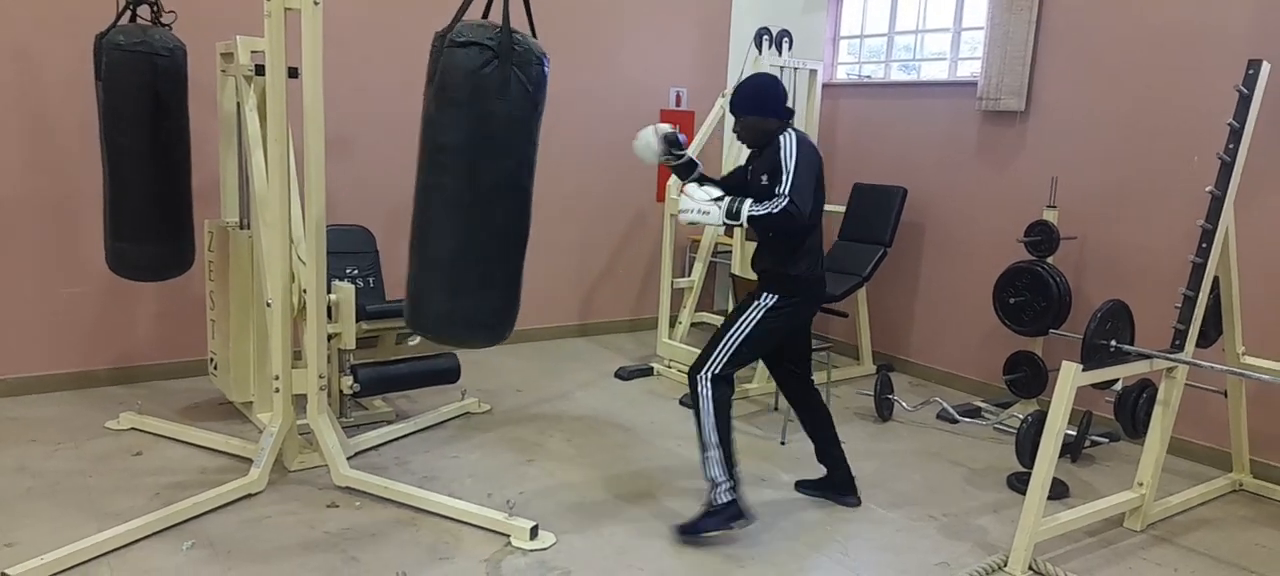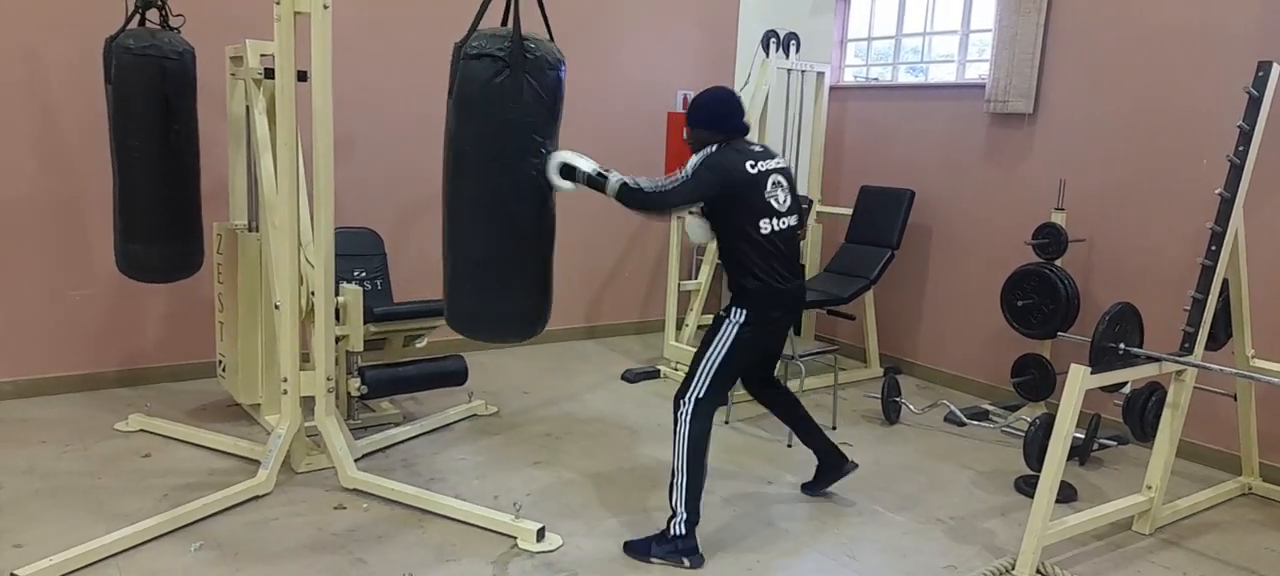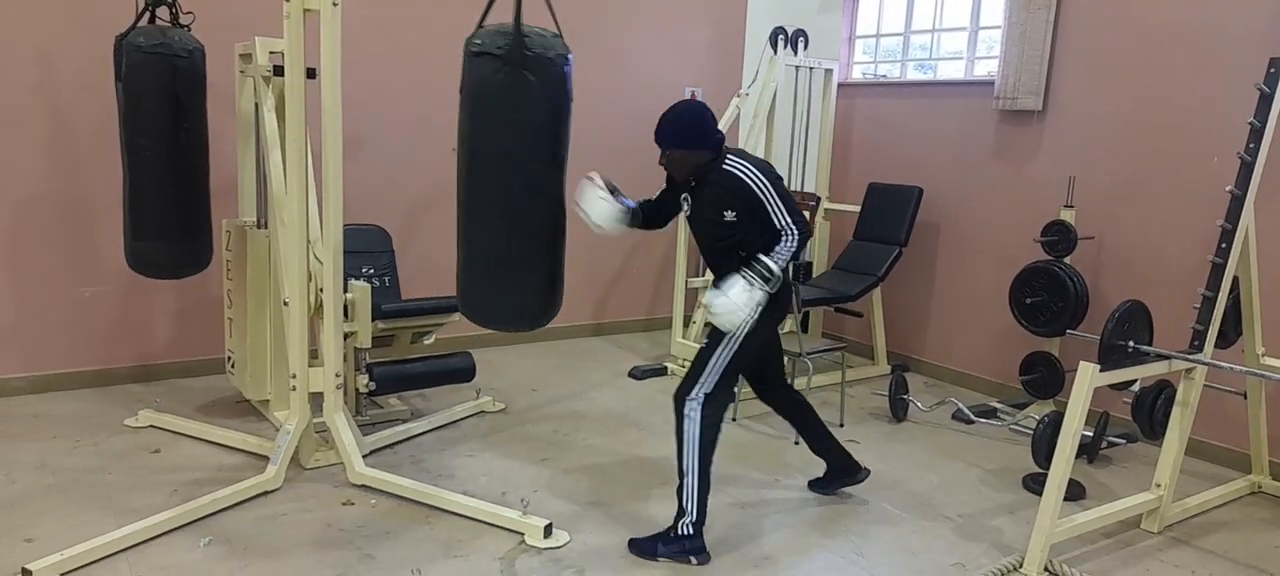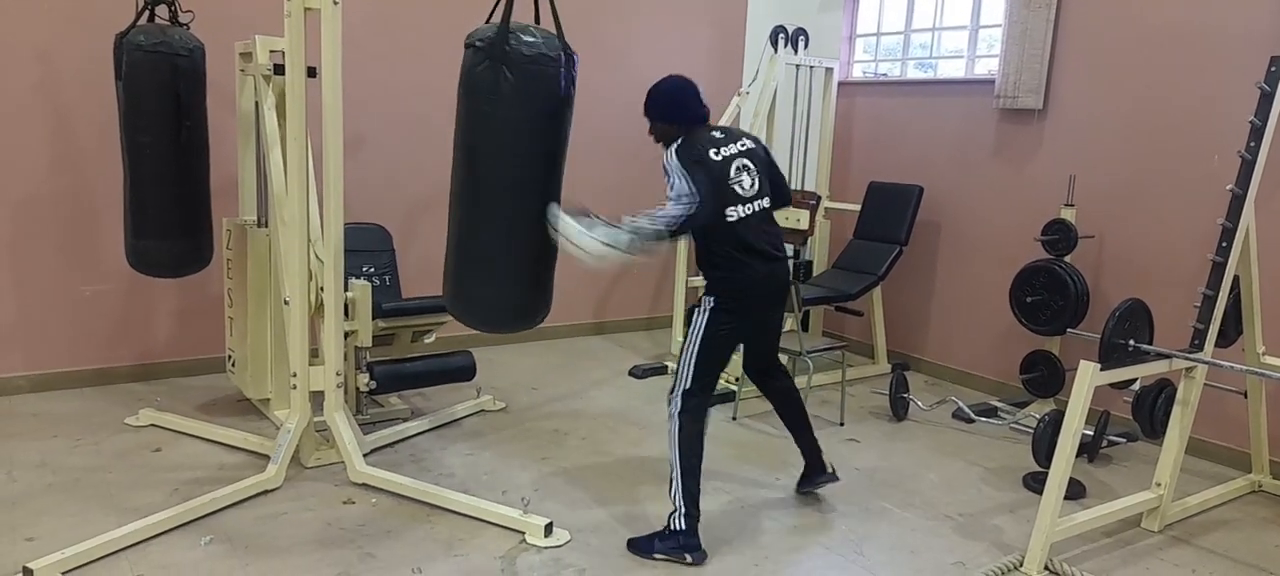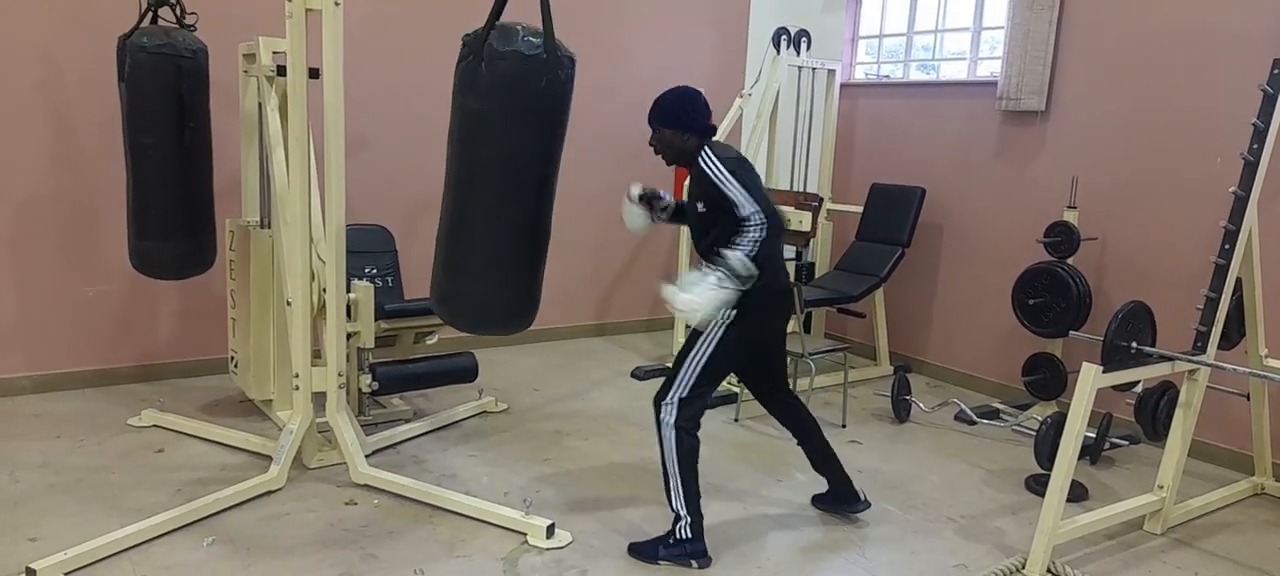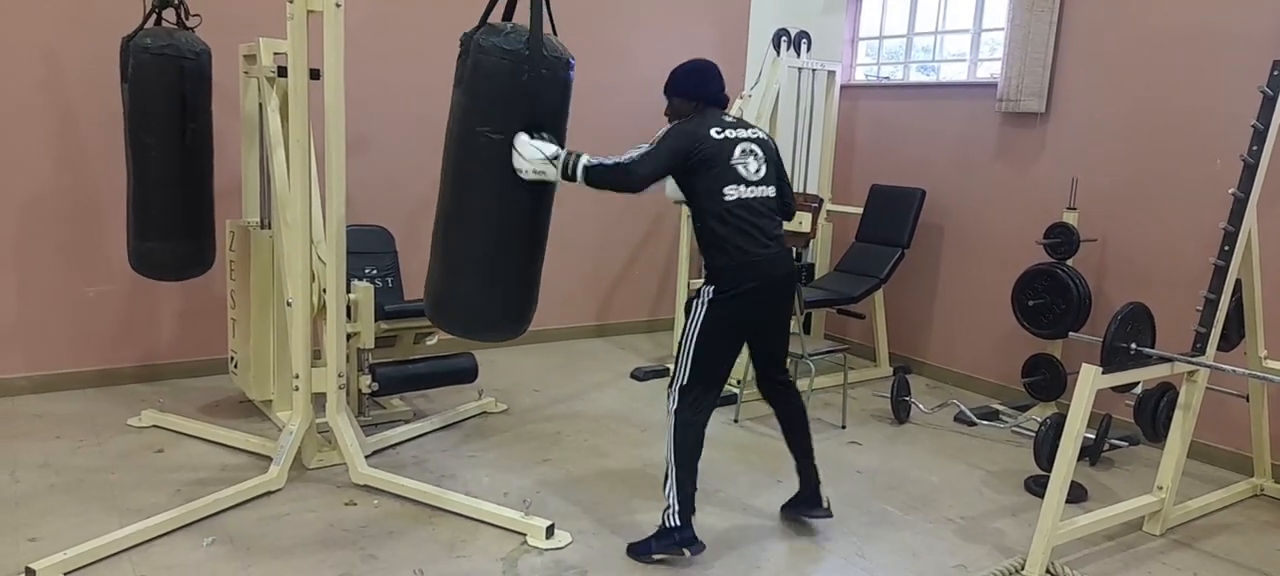
dt=0.2s
person 1, frame 1
left shoulder: (791, 146)
right shoulder: (767, 150)
left elbow: (790, 213)
right elbow: (727, 191)
left wrist: (724, 208)
right wrist: (680, 159)
left hip: (786, 289)
right hip: (794, 286)
left knee: (708, 378)
right knee: (796, 381)
left ankle: (725, 500)
right ankle: (840, 480)
person 1, frame 2
left shoulder: (718, 162)
right shoulder: (769, 160)
left elbow: (659, 199)
left wrist: (587, 174)
left hip: (755, 303)
right hip: (785, 295)
left knee: (694, 404)
right knee: (761, 381)
left ankle: (680, 537)
right ankle: (831, 459)
person 1, frame 3
left shoulder: (746, 174)
right shoulder: (692, 179)
left elbow: (794, 233)
right elbow: (655, 216)
left wrist: (750, 285)
right wrist: (612, 204)
left hip: (757, 303)
right hip: (734, 302)
left knee: (697, 401)
right knee: (772, 385)
left ankle: (687, 534)
right ankle: (843, 464)
person 1, frame 4
left shoulder: (682, 155)
right shoulder: (747, 143)
left elbow: (686, 214)
right elbow: (781, 195)
left wrist: (617, 234)
left hip: (733, 294)
right hip: (772, 279)
left knee: (688, 400)
right knee: (767, 368)
left ankle: (683, 532)
right ankle: (815, 464)
person 1, frame 5
left shoulder: (710, 161)
right shoulder: (714, 161)
left elbow: (755, 222)
left wrist: (716, 286)
right wrist: (662, 206)
left hip: (745, 308)
right hip: (772, 298)
left knee: (674, 408)
right knee: (775, 394)
left ankle: (687, 539)
right ankle: (843, 490)
person 1, frame 6
left shoulder: (690, 134)
right shoulder: (760, 136)
left elbow: (631, 175)
right elbow: (785, 203)
left wrist: (560, 162)
left hip: (731, 283)
right hip: (778, 275)
left knee: (691, 400)
right knee: (776, 382)
left ankle: (679, 529)
right ankle: (810, 493)
